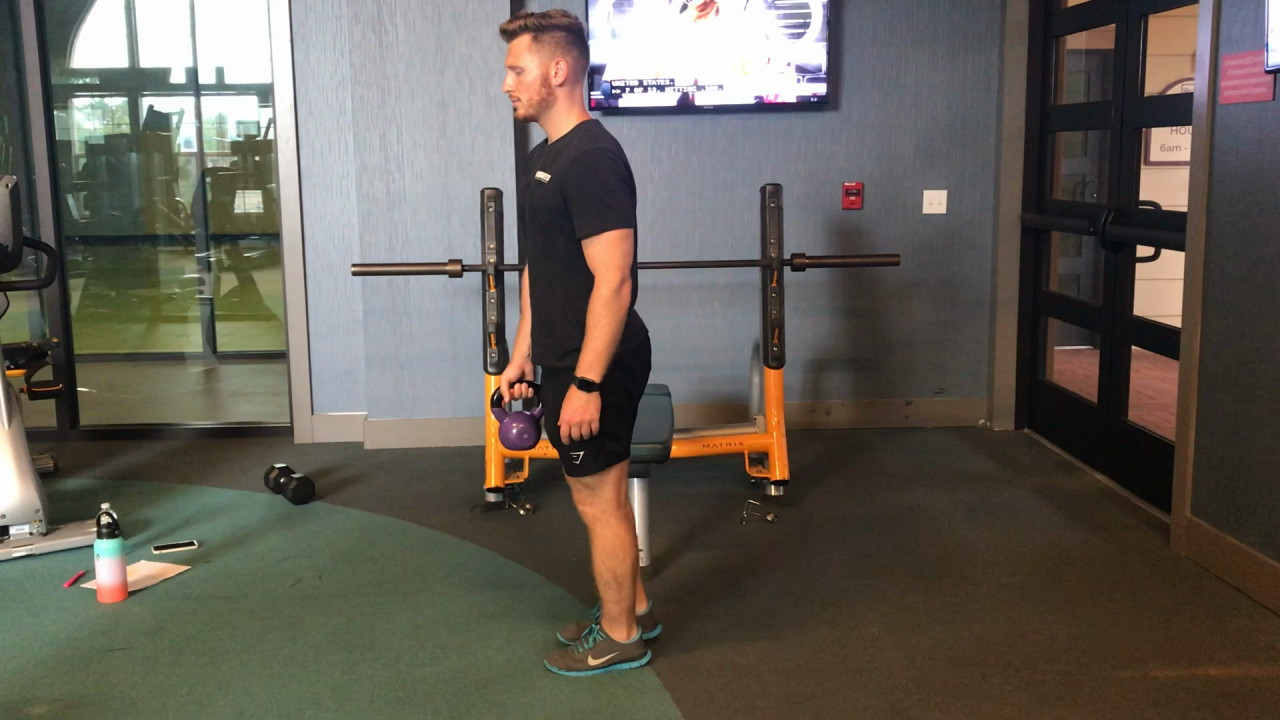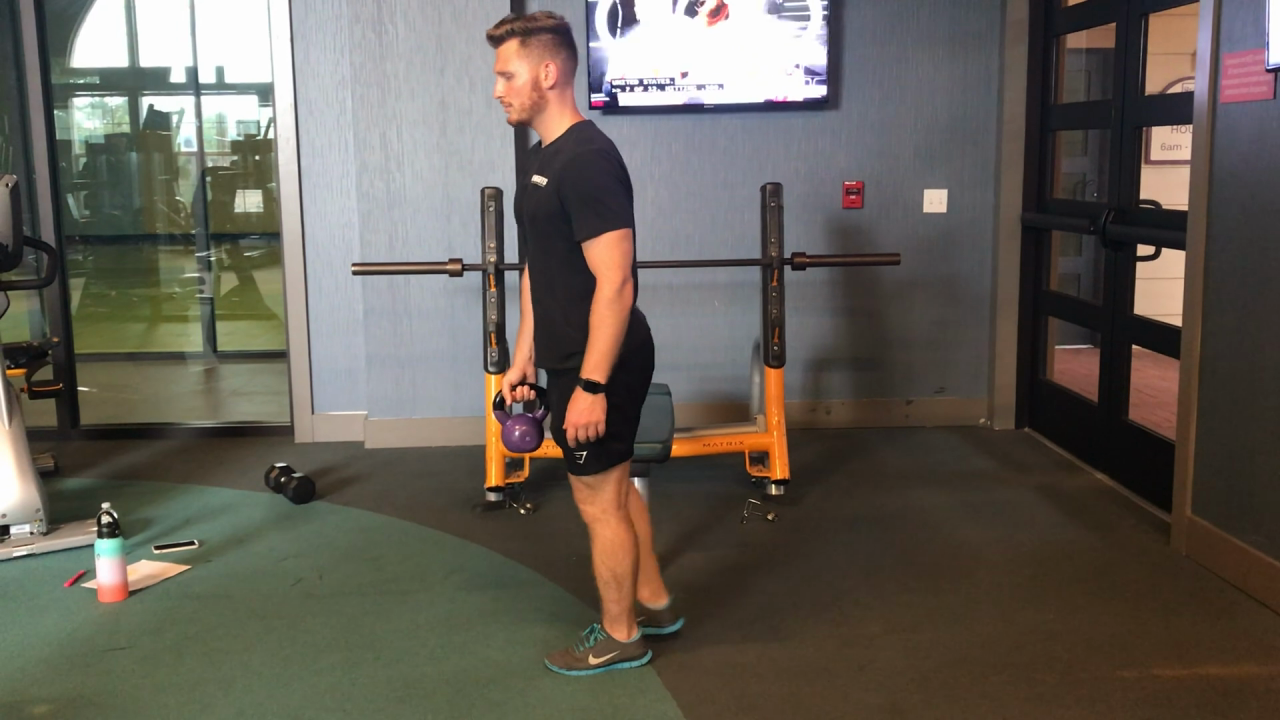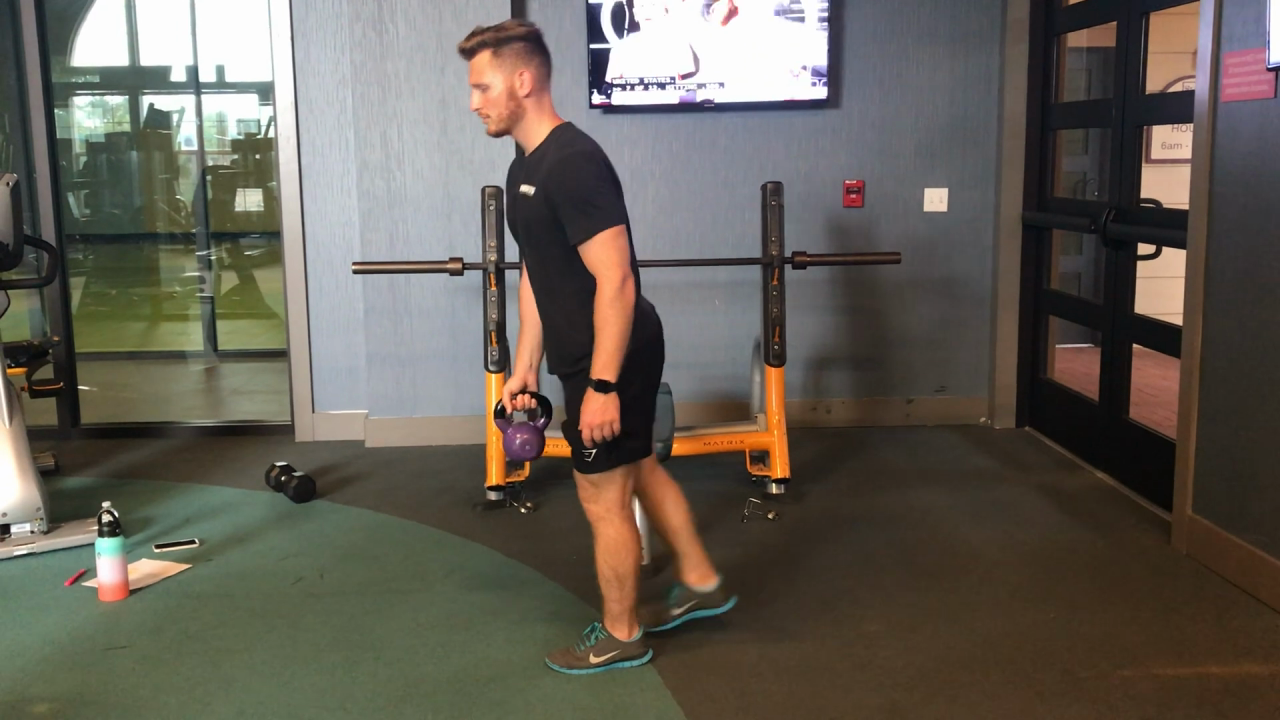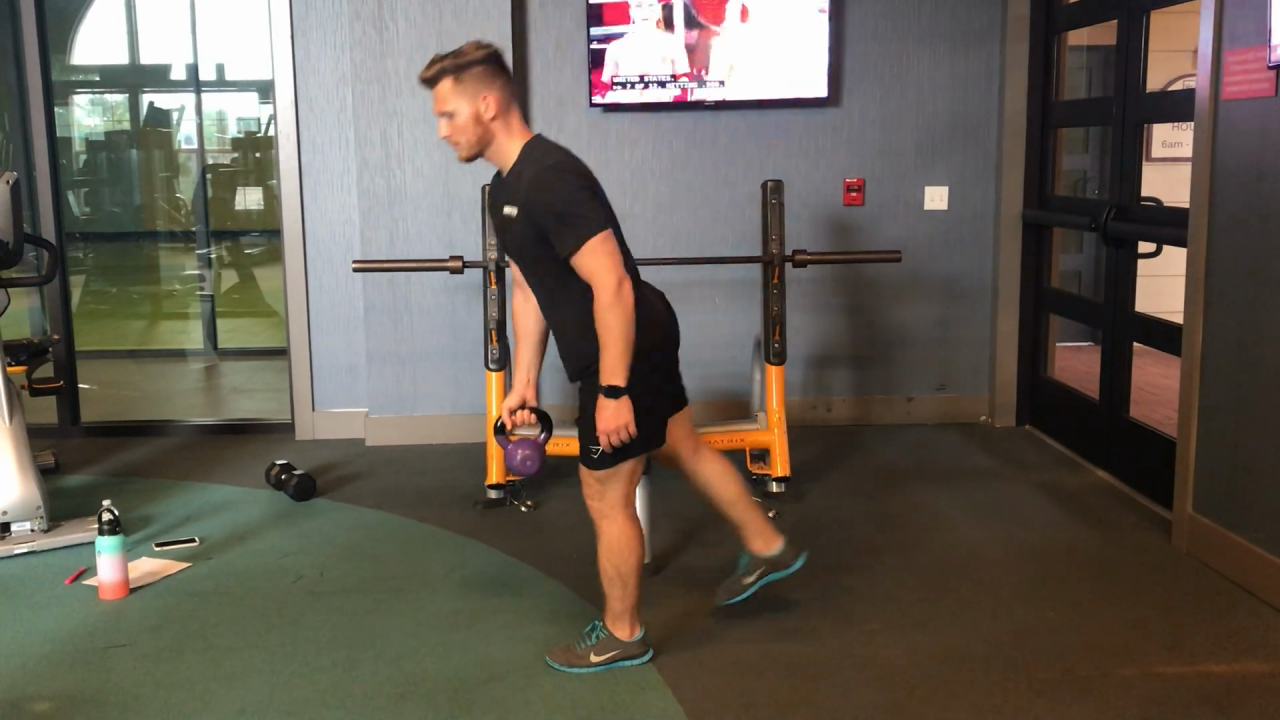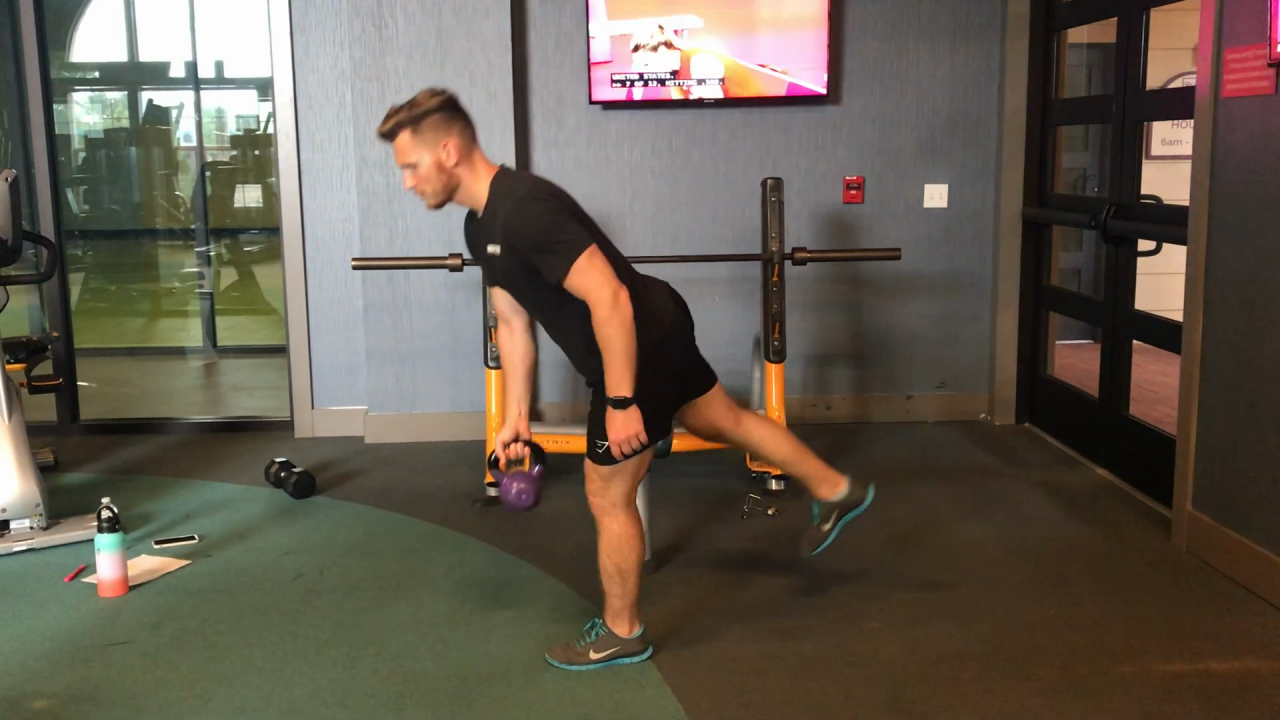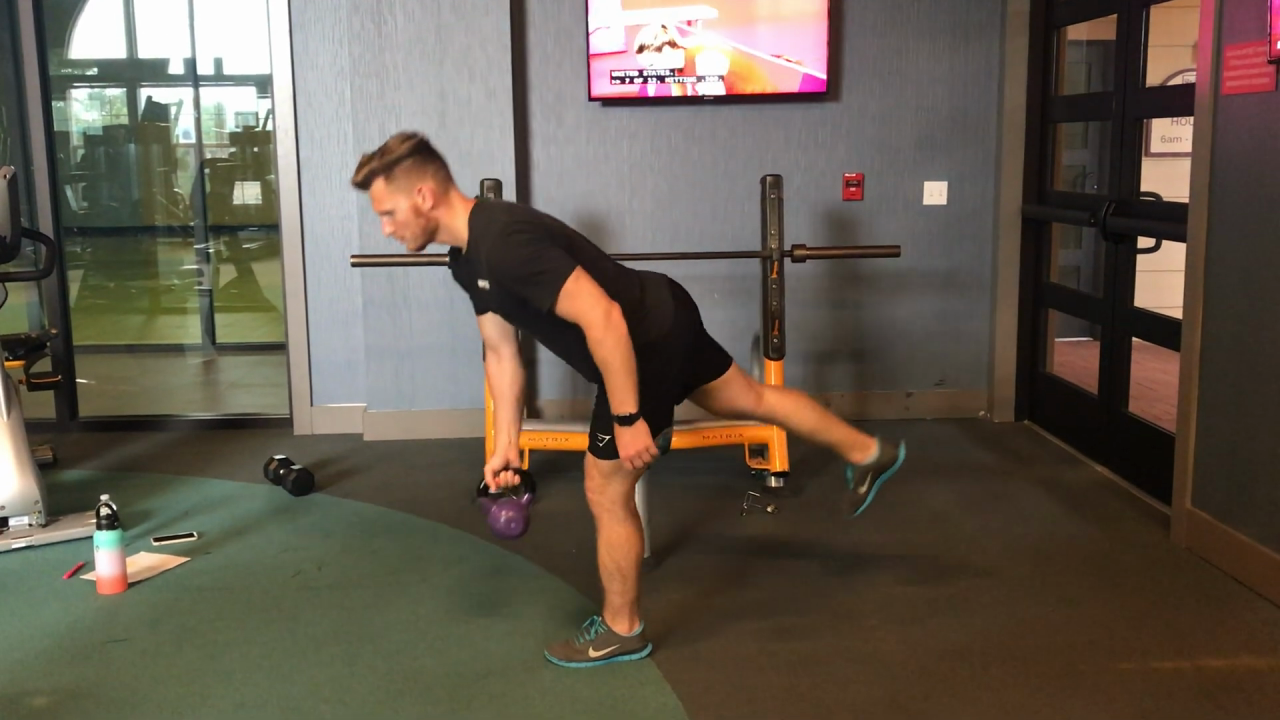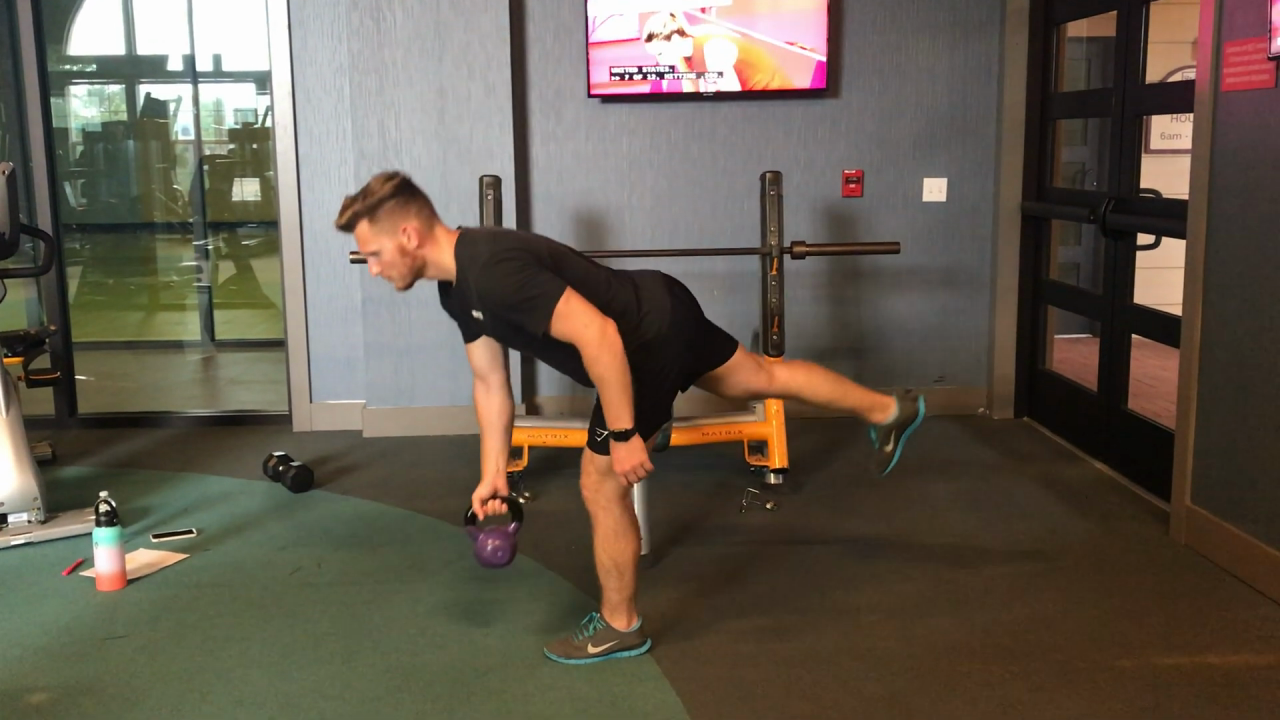
dt=0.2s
person 1, frame 1
left shoulder: (593, 160)
right shoulder: (545, 157)
left elbow: (614, 284)
left wrist: (586, 383)
right wrist: (523, 352)
left hip: (594, 364)
right hip: (567, 358)
left knee: (598, 500)
right knee: (604, 491)
left ankle: (620, 639)
right ankle: (630, 607)
person 1, frame 2
left shoulder: (588, 161)
right shoulder: (539, 159)
left elbow: (615, 285)
left wrist: (591, 385)
right wrist: (523, 356)
left hip: (598, 364)
right hip: (573, 358)
left knee: (598, 500)
right knee: (612, 485)
left ankle: (619, 639)
right ankle: (654, 600)
person 1, frame 3
left shoulder: (571, 164)
right shoulder: (525, 168)
left elbow: (616, 282)
right elbow: (536, 276)
left wrist: (602, 386)
right wrist: (524, 367)
left hip: (611, 358)
right hip: (603, 355)
left knee: (603, 498)
right knee: (640, 473)
left ankle: (621, 637)
right ankle: (701, 582)
person 1, frame 4
left shoulder: (547, 179)
right shoulder: (503, 187)
left elbow: (614, 286)
right elbow: (528, 291)
left wrist: (612, 393)
right wrist: (523, 385)
left hip: (626, 348)
right hip: (638, 340)
left knee: (606, 494)
right knee: (683, 448)
left ankle: (620, 637)
right ankle: (767, 547)
person 1, frame 5
left shoulder: (521, 210)
right shoulder: (481, 224)
left elbow: (610, 301)
right elbow: (513, 324)
left wrist: (620, 404)
right wrist: (516, 418)
left hip: (642, 339)
right hip: (656, 333)
left knee: (607, 491)
right knee: (723, 423)
left ankle: (621, 634)
right ankle: (833, 491)
person 1, frame 6
left shoulder: (504, 243)
right shoulder: (468, 257)
left elbow: (604, 319)
right elbow: (501, 353)
left wrist: (627, 420)
right wrist: (505, 445)
left hip: (650, 336)
right hip: (661, 320)
left knee: (606, 489)
right knee: (748, 399)
left ankle: (621, 631)
right ankle: (865, 454)
person 1, frame 7
left shoulder: (493, 272)
right shoulder: (458, 288)
left elbow: (599, 336)
right elbow: (490, 382)
left wrist: (623, 436)
right wrist: (493, 475)
left hip: (651, 336)
right hip: (660, 313)
left knee: (601, 485)
right knee: (760, 378)
left ankle: (619, 626)
right ankle: (886, 410)
